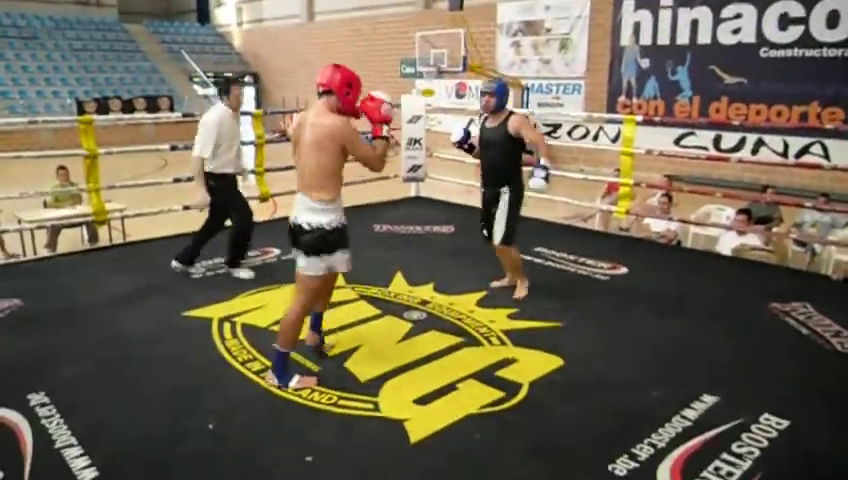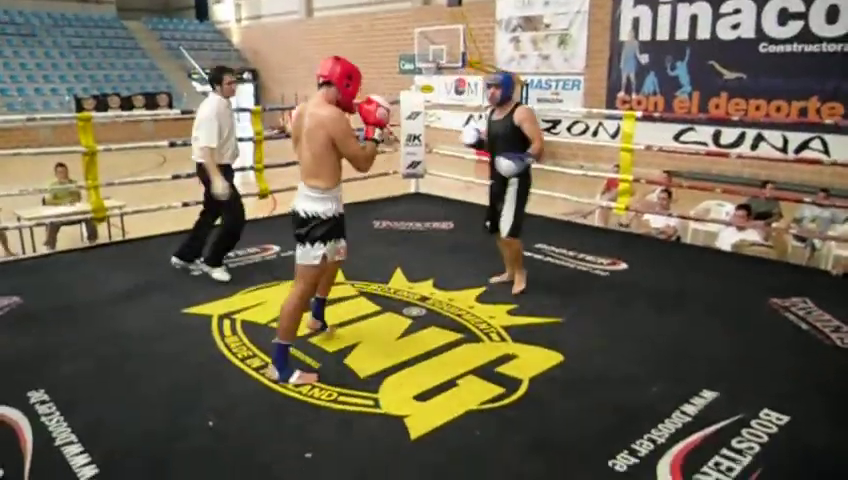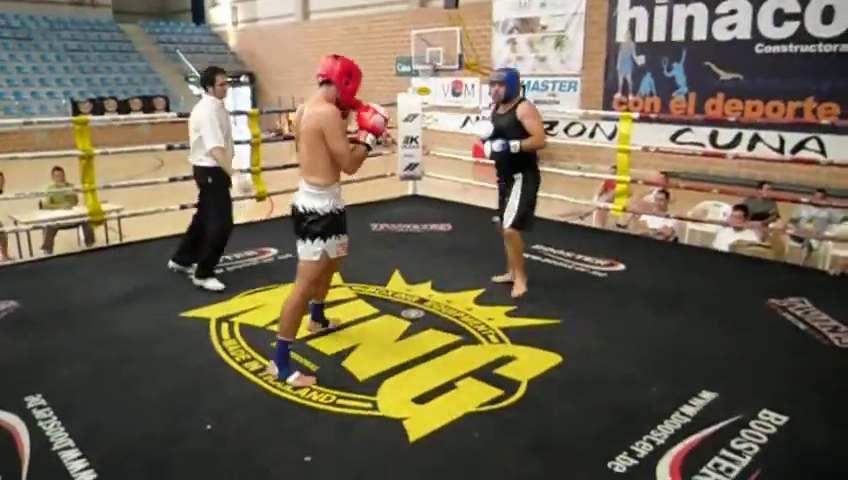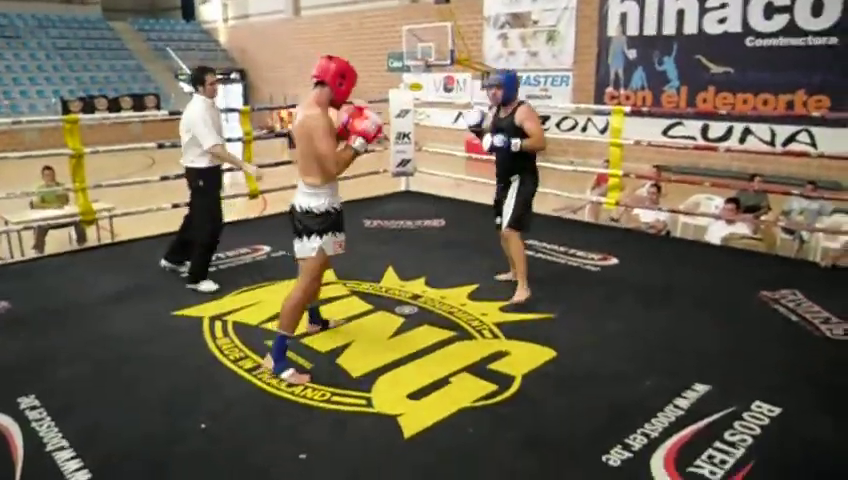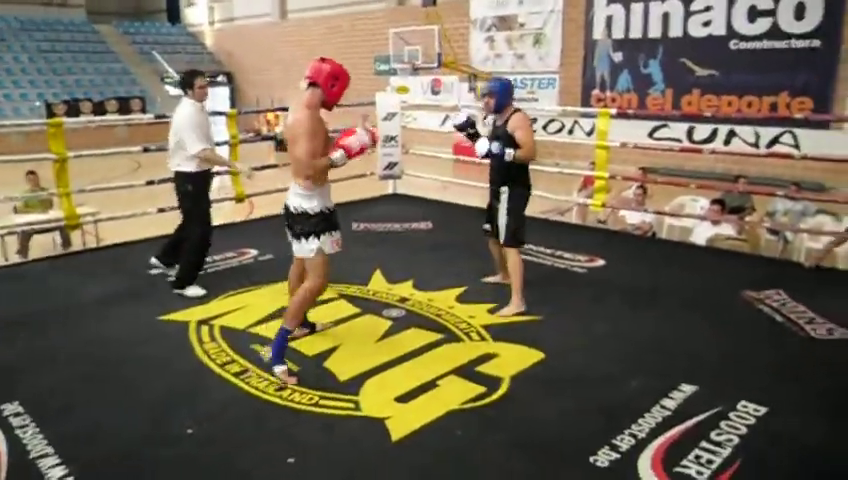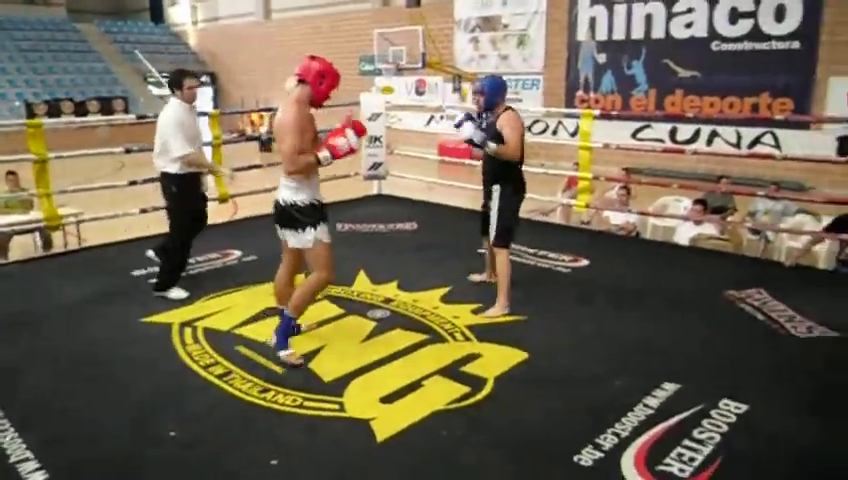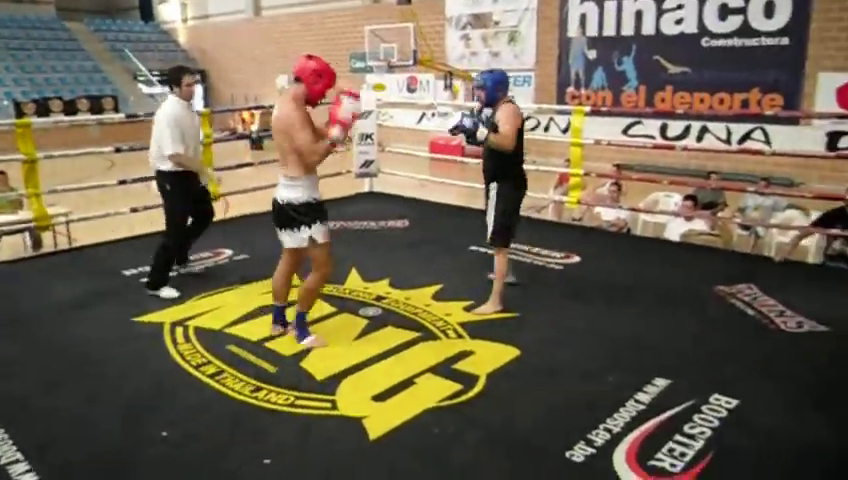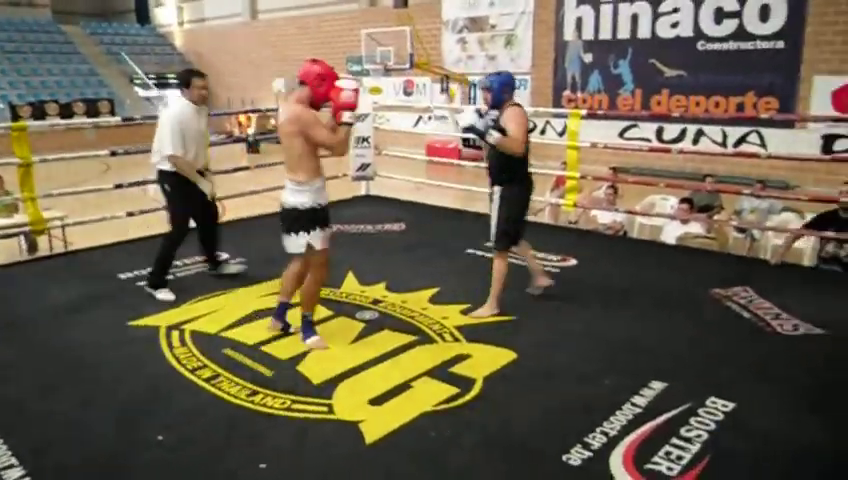
dt=0.1s
person 1, frame 1
left shoulder: (300, 121)
right shoulder: (339, 126)
right elbow: (376, 164)
right wrist: (381, 125)
left hip: (303, 213)
right hip: (323, 220)
left knee: (329, 274)
right knee: (305, 298)
left ankle: (315, 332)
right ankle: (279, 370)
person 1, frame 2
left shoulder: (301, 111)
right shoulder: (333, 117)
right elbow: (362, 163)
right wrist: (376, 128)
left hip: (306, 202)
right hip: (322, 208)
left knee: (333, 260)
right knee: (303, 287)
left ankle: (317, 316)
right ankle: (279, 364)
person 1, frame 3
left shoulder: (306, 108)
right shoulder: (328, 113)
right elbow: (348, 164)
left wrist: (347, 118)
right wrist: (369, 134)
left hip: (311, 201)
right hip: (321, 207)
left knee: (327, 264)
right knee: (305, 283)
left ankle: (317, 318)
right ankle: (280, 363)
person 1, frame 4
left shoulder: (307, 109)
right shoulder: (317, 116)
right elbow: (334, 166)
left wrist: (343, 130)
right wrist: (361, 139)
left hip: (311, 200)
right hip: (318, 205)
left knee: (320, 264)
right knee: (305, 282)
left ankle: (314, 319)
right ankle: (277, 357)
person 1, frame 5
left shoulder: (309, 112)
right shoulder: (304, 117)
right elbow: (306, 169)
left wrist: (345, 143)
right wrist: (344, 151)
left hip: (303, 203)
right hip: (310, 207)
left knee: (302, 268)
right knee: (314, 284)
left ankle: (299, 323)
right ankle: (277, 352)
person 1, frame 6
left shoulder: (297, 108)
right shoulder: (293, 113)
left elbow: (308, 149)
right elbow: (292, 164)
left wrist: (338, 138)
right wrist: (330, 152)
left hip: (291, 198)
right hip: (300, 200)
left knee: (290, 263)
right knee: (323, 272)
left ankle: (285, 322)
right ankle: (282, 335)
person 1, frame 7
left shoulder: (290, 105)
right shoulder: (292, 112)
left elbow: (316, 138)
right elbow: (312, 157)
left wrist: (336, 121)
right wrist: (339, 130)
left hip: (291, 194)
right hip: (299, 197)
left knee: (290, 260)
right knee: (322, 267)
left ankle: (278, 320)
right ankle: (301, 327)
person 1, frame 8
left shoulder: (292, 108)
right shoulder: (299, 114)
left elbow: (322, 139)
right elbow: (338, 147)
left wrist: (339, 109)
right wrist: (346, 112)
left hip: (300, 198)
right hip: (306, 202)
left knee: (303, 262)
right knee: (316, 270)
left ankle: (279, 317)
right ankle: (307, 328)
person 2, frame 1
left shoulder: (516, 120)
right shoulder: (484, 121)
left elbow: (541, 144)
left wrist: (542, 167)
right wrist: (466, 144)
left hip: (508, 190)
right hip: (489, 189)
left knee: (503, 241)
right knee: (495, 240)
left ankle: (522, 279)
right ankle: (510, 276)
person 2, frame 2
left shoulder: (521, 113)
right shoulder: (491, 114)
left elbow: (539, 143)
left wrist: (523, 159)
right wrist: (477, 141)
left hip: (516, 182)
right hip: (497, 181)
left knee: (509, 234)
right knee: (498, 232)
left ankle: (520, 273)
right ankle: (509, 272)
person 2, frame 3
left shoulder: (524, 108)
right shoulder: (496, 109)
left elbow: (540, 140)
left wrist: (510, 146)
right wrist: (486, 136)
left hip: (524, 177)
right hip: (506, 177)
left knee: (512, 228)
right knee: (506, 227)
left ankle: (520, 278)
right ankle: (513, 271)
person 2, frame 4
left shoulder: (523, 111)
right shoulder: (496, 112)
left elbow: (540, 142)
right elbow: (489, 139)
left wrist: (510, 143)
right wrist: (478, 128)
left hip: (522, 179)
right hip: (504, 179)
left knee: (510, 230)
right knee: (504, 229)
left ankle: (522, 287)
right ankle: (514, 271)
person 2, frame 5
left shoulder: (519, 119)
right shoulder: (498, 119)
left elbow: (529, 153)
right elbow: (490, 148)
left wrist: (501, 151)
right wrist: (471, 132)
left hip: (514, 189)
right hip: (500, 188)
left knee: (509, 244)
right knee: (493, 235)
left ankle: (517, 301)
right ankle: (504, 274)
person 2, frame 6
left shoulder: (509, 117)
right shoulder: (490, 117)
left elbow: (514, 153)
left wrist: (485, 143)
right wrist: (473, 134)
left hip: (507, 188)
right hip: (495, 186)
left knee: (500, 244)
right knee: (488, 235)
left ankle: (503, 303)
right ankle: (490, 274)
person 2, frame 7
left shoulder: (508, 110)
right shoulder: (495, 110)
left elbow: (507, 143)
left wrist: (476, 130)
right wrist: (469, 126)
left hip: (506, 185)
right hip: (501, 183)
left knee: (499, 243)
right knee: (497, 234)
left ankle: (494, 302)
right ankle: (502, 273)
person 2, frame 8
left shoulder: (513, 113)
right shoulder: (501, 113)
left elbow: (517, 148)
right elbow: (499, 146)
left wrist: (486, 133)
right wrist: (483, 129)
left hip: (509, 189)
right hip: (508, 186)
left knee: (500, 248)
right knee: (514, 238)
left ankle: (492, 304)
right ankle: (540, 277)
person 3, frame 1
left shoulder: (234, 115)
right shoulder: (214, 119)
right elbow: (199, 156)
left wrist: (238, 166)
right wrist: (202, 189)
left hip: (225, 176)
right hip: (216, 177)
left knee: (216, 221)
right knee: (244, 217)
left ankle: (184, 260)
right ankle: (234, 263)
person 3, frame 2
left shoulder: (225, 104)
right shoulder: (211, 109)
right elbow: (206, 147)
left wrist: (230, 156)
right wrist: (217, 178)
left hip: (222, 167)
right hip: (213, 170)
left knee: (210, 214)
right knee: (235, 215)
left ankle: (184, 255)
right ankle: (212, 262)
person 3, frame 3
left shoulder: (216, 106)
right shoulder: (208, 110)
right elbow: (215, 148)
right wrist: (234, 173)
left hip: (214, 170)
right hip: (211, 171)
left knee: (204, 217)
right knee: (222, 222)
left ankle: (180, 260)
right ankle: (204, 274)
person 3, frame 4
left shoulder: (205, 106)
right shoulder: (199, 111)
right elbow: (214, 148)
right wrist: (244, 166)
left hip: (207, 170)
right hip: (202, 173)
left knee: (197, 217)
right knee: (210, 225)
left ankle: (173, 258)
right ankle: (196, 278)
person 3, frame 5
left shoulder: (198, 109)
right shoulder: (186, 115)
right elbow: (201, 153)
left wrist: (209, 172)
right wrist: (234, 166)
left hip: (200, 175)
right hip: (190, 177)
left knee: (191, 223)
right knee: (199, 229)
left ankle: (164, 258)
right ankle: (183, 282)
person 3, frame 6
left shoulder: (188, 110)
right shoulder: (172, 116)
right elbow: (185, 155)
left wrist: (202, 172)
right wrist: (216, 169)
left hip: (190, 176)
right hip: (177, 179)
left knee: (198, 221)
right knee: (182, 231)
left ankle: (161, 253)
right ankle: (165, 285)
person 3, frame 7
left shoulder: (189, 107)
right shoulder: (168, 114)
right elbow: (175, 155)
left wrist: (200, 171)
right wrist: (204, 171)
left hip: (188, 173)
right hip: (172, 177)
left knee: (205, 215)
right knee: (176, 228)
left ankle: (179, 259)
right ankle: (157, 283)
person 3, frame 8
left shoulder: (201, 110)
right shoulder: (175, 115)
right elbow: (174, 157)
left wrist: (206, 173)
right wrist: (200, 181)
left hip: (195, 173)
right hip: (173, 177)
left knee: (209, 216)
right knee: (179, 229)
left ankle: (216, 264)
right ankle: (156, 283)
